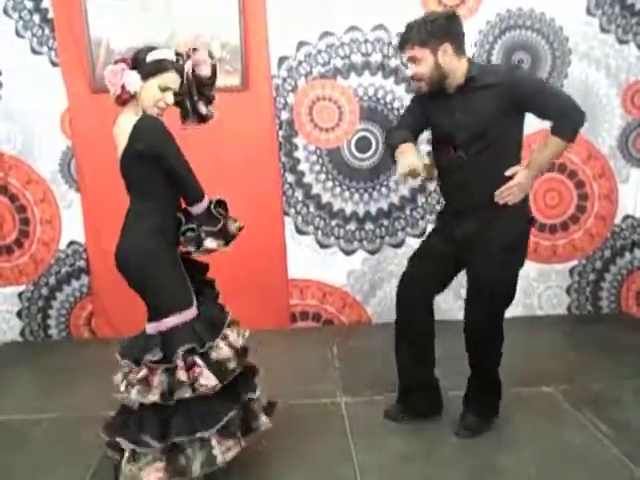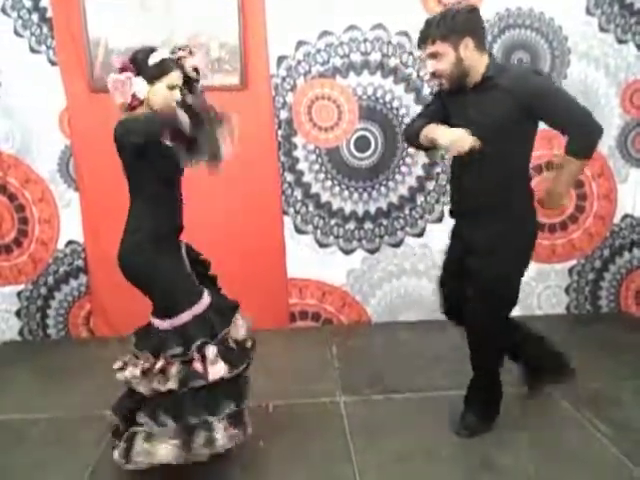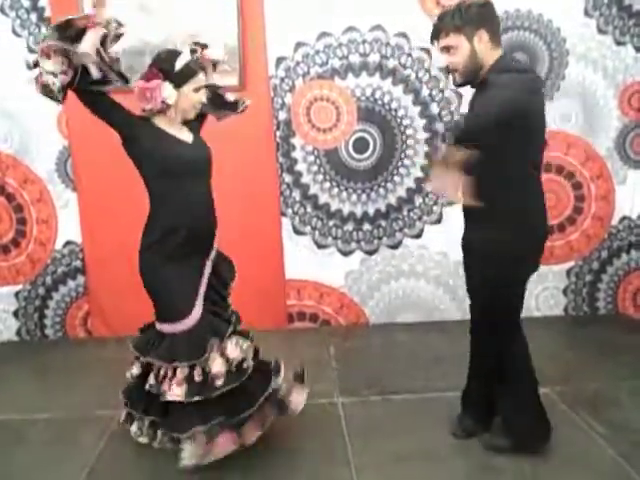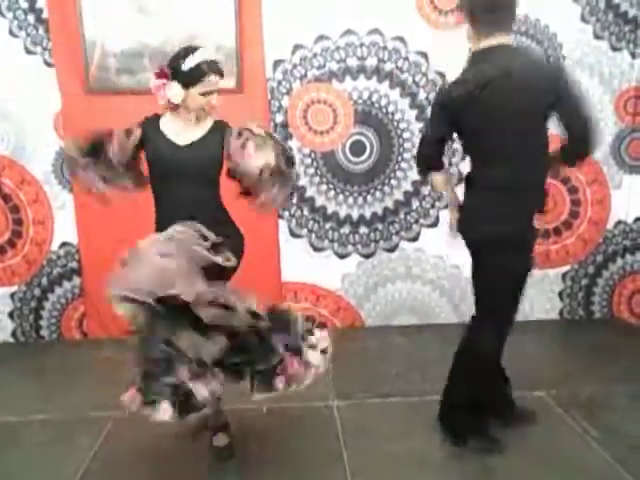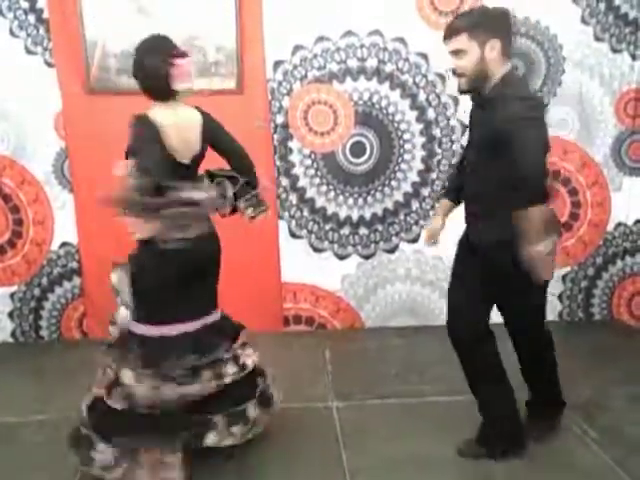
dt=0.4s
person 1, frame 1
left shoulder: (506, 82)
right shoulder: (430, 96)
left elbow: (569, 115)
right elbow: (400, 130)
left wrist: (531, 171)
right wrist: (406, 155)
left hip: (499, 224)
right hip: (453, 220)
left knee: (483, 318)
right knee: (412, 292)
left ankle: (481, 405)
right ankle: (417, 398)
person 1, frame 2
left shoulder: (522, 85)
right shoulder: (452, 92)
left elbow: (585, 129)
right elbow: (413, 129)
left wrist: (556, 188)
right wrist: (439, 133)
left hip: (505, 230)
right hip: (469, 226)
left knee: (485, 320)
right knee: (457, 305)
left ankle: (482, 407)
right ankle: (540, 362)
person 1, frame 3
left shoulder: (513, 84)
right shoulder: (498, 86)
left elbow: (476, 128)
left wrist: (452, 167)
right wrist: (459, 169)
left hip: (510, 233)
right hip: (490, 228)
left knee: (495, 325)
right knee: (490, 321)
left ankle: (525, 427)
right ankle: (481, 408)
person 1, frame 4
left shoulder: (456, 90)
right shoulder: (542, 74)
left elbow: (427, 159)
right elbow: (583, 141)
left wrist: (449, 191)
right wrist: (552, 162)
left hip: (486, 220)
right hip: (506, 226)
left knee: (494, 317)
right knee: (492, 322)
left ankle: (492, 399)
right ankle: (460, 419)
person 1, frame 5
left shoulder: (515, 104)
right shoulder: (487, 101)
left elbow: (533, 176)
left wrist: (536, 242)
right wrist: (442, 208)
left hip: (515, 246)
right hip: (483, 239)
left knee: (528, 330)
right knee: (465, 327)
left ankle: (505, 431)
right ankle: (524, 417)
person 2, frame 1
left shoulder: (129, 125)
right shoulder: (149, 129)
left elbow: (192, 106)
right elbow: (187, 182)
left wrist: (194, 72)
right wrist: (209, 218)
left hip: (145, 244)
right hip: (149, 249)
left knee: (186, 327)
right knee: (184, 337)
right ankle: (170, 444)
person 2, frame 2
left shoulder: (149, 127)
right shoulder: (132, 129)
left elbow: (175, 123)
right elbow: (174, 123)
left wrist: (184, 67)
right wrist: (198, 120)
left hip: (161, 245)
right hip: (147, 251)
left knee: (178, 330)
right knee: (204, 322)
right ankle: (188, 430)
person 2, frame 3
left shoulder: (192, 127)
right shoulder: (137, 130)
left elbow: (220, 102)
right elbow: (88, 91)
left wrist: (207, 71)
right wrist: (92, 40)
left hip: (204, 251)
right hip: (166, 257)
left knee: (213, 331)
right knee: (188, 338)
right ankle: (206, 426)
person 2, frame 4
left shoulder: (221, 133)
right shoulder: (152, 127)
left elbow: (266, 178)
right elbow: (116, 163)
left wrist: (258, 156)
right wrist: (115, 147)
left hip: (215, 242)
right hip: (167, 245)
right ankle: (214, 416)
person 2, frame 5
left shoulder: (144, 125)
right shoulder: (202, 120)
left elbow: (143, 187)
right elbow: (246, 168)
left wrist: (144, 220)
left hip: (160, 249)
right hip: (202, 243)
left knee: (150, 339)
right knee: (203, 326)
left ankle: (151, 444)
right ankle: (228, 417)
